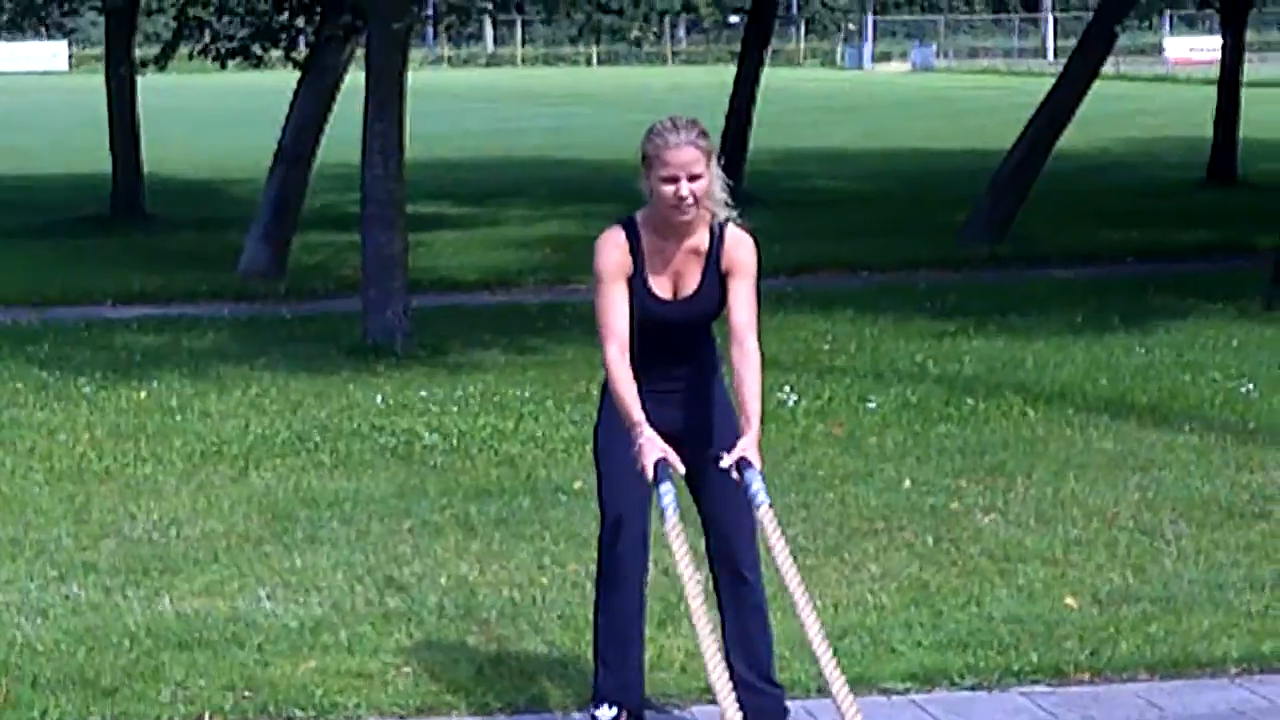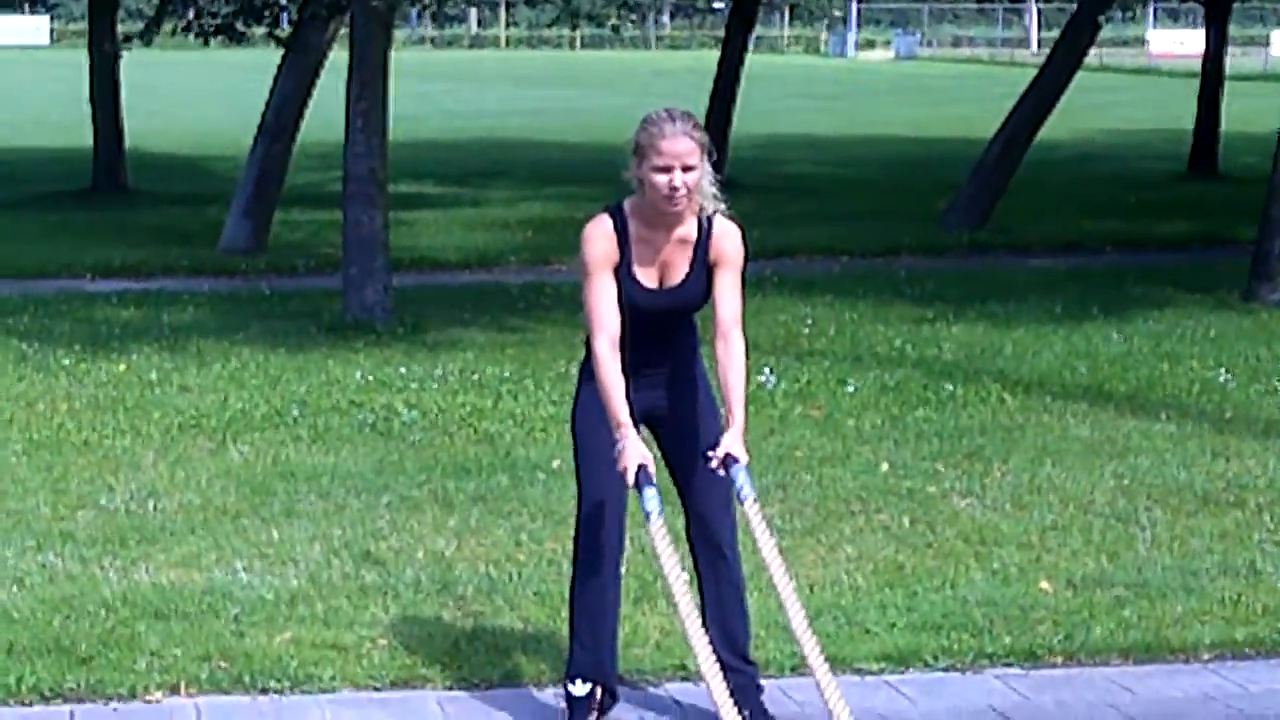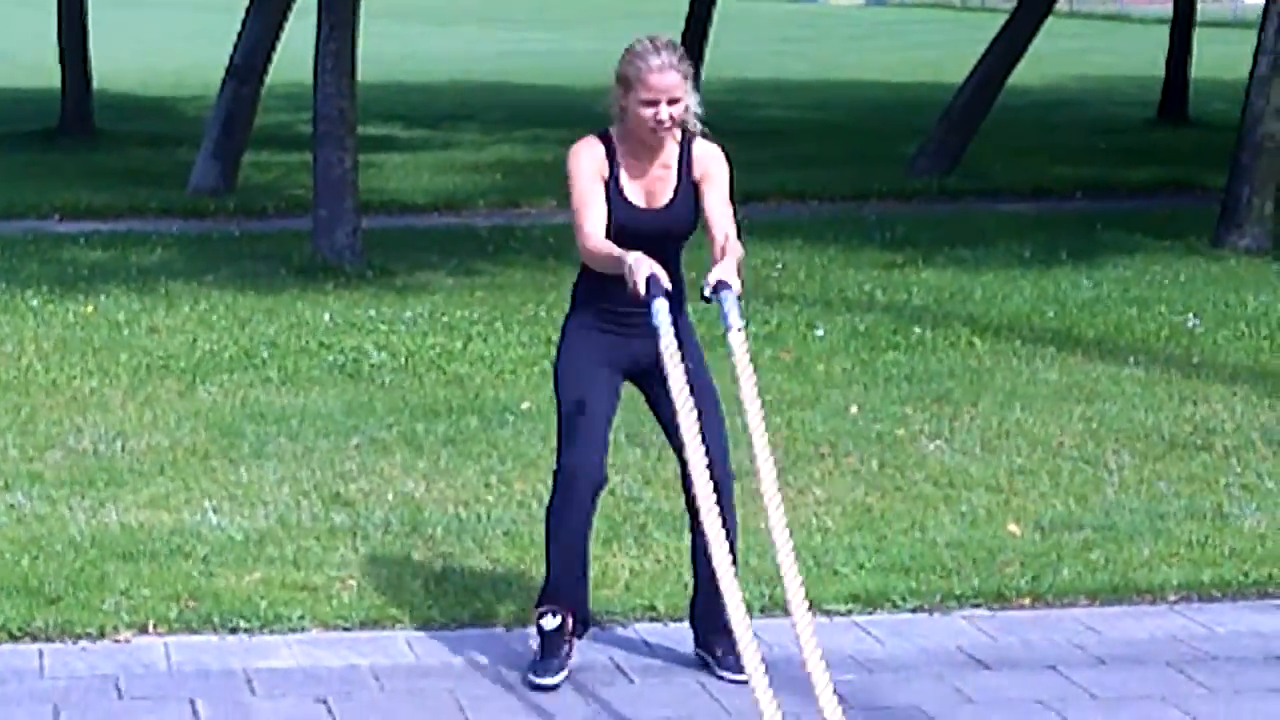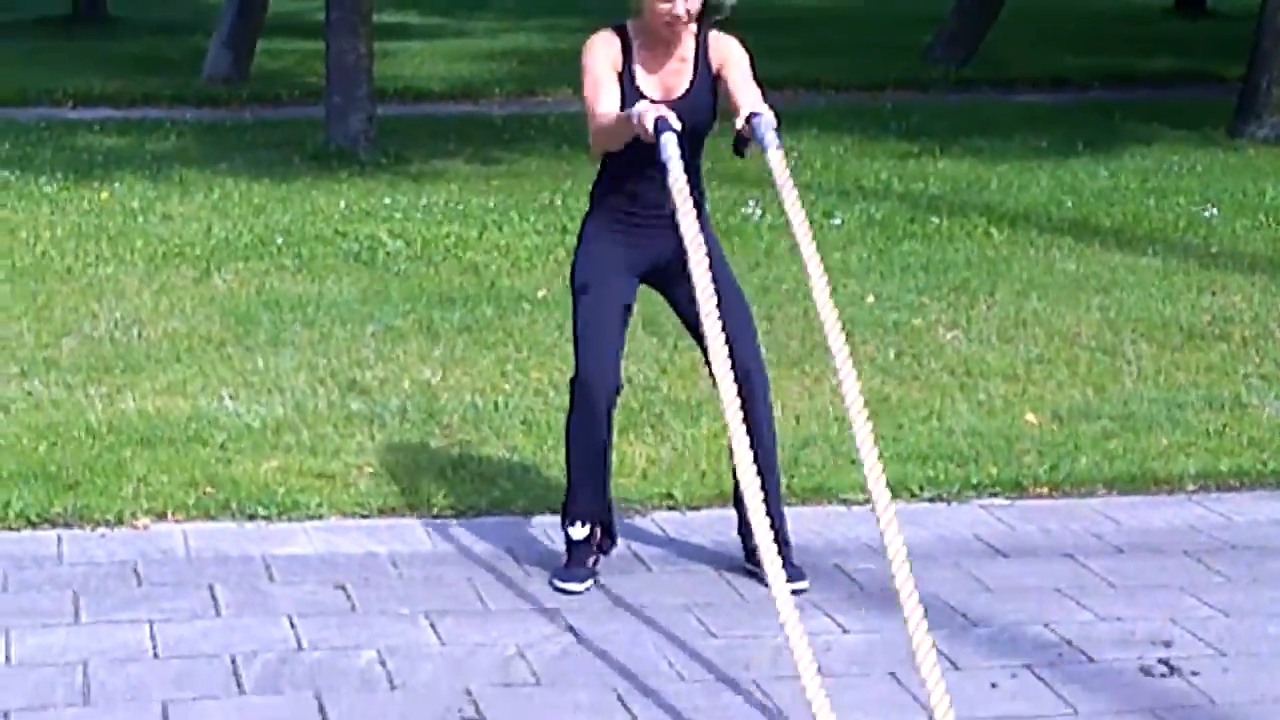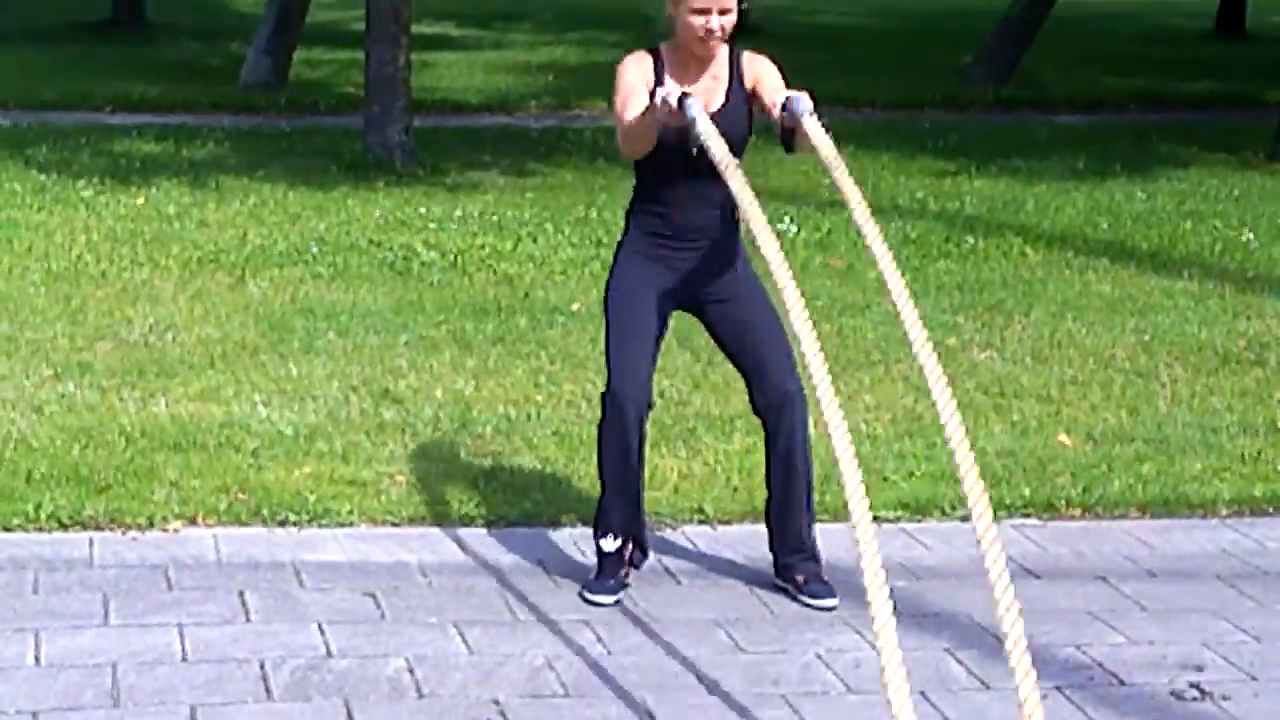
dt=1s
person 1, frame 1
left shoulder: (734, 245)
right shoulder: (616, 246)
left elbow: (744, 341)
right elbow: (615, 349)
left wrist: (751, 432)
right wrist: (641, 432)
left hip: (702, 398)
right hip: (632, 405)
left knee: (737, 551)
right knee: (622, 552)
person 1, frame 2
left shoulder: (721, 235)
right shoulder: (604, 234)
left elbow: (729, 334)
right elbow: (603, 341)
left wrist: (735, 426)
right wrist: (624, 435)
left hip: (682, 381)
right hip: (610, 389)
left knee: (716, 529)
right knee: (599, 529)
person 1, frame 3
left shoulder: (706, 157)
right shoulder: (589, 155)
left elbow: (725, 234)
right elbow: (589, 244)
left wrist: (727, 263)
right wrist: (629, 260)
left hip: (668, 329)
right hip: (595, 333)
left knee: (713, 469)
right knee: (580, 469)
left ankle: (716, 631)
right ankle: (558, 627)
person 1, frame 4
left shoulder: (722, 49)
left elbow: (753, 109)
right elbow: (601, 134)
left wrist: (757, 118)
right wrist: (635, 117)
left hip: (687, 233)
right hip: (614, 235)
left knee: (749, 376)
right knee: (594, 382)
left ankle: (766, 540)
right ankle: (584, 536)
person 1, frame 5
left shoulder: (753, 70)
right shoulder: (640, 69)
left elbow: (782, 110)
right elbow: (630, 144)
left wrist: (795, 112)
right wrist: (660, 115)
left hip: (720, 257)
right hip: (647, 258)
left knee: (784, 393)
right knee: (626, 397)
left ankle: (795, 557)
right ankle: (617, 547)
